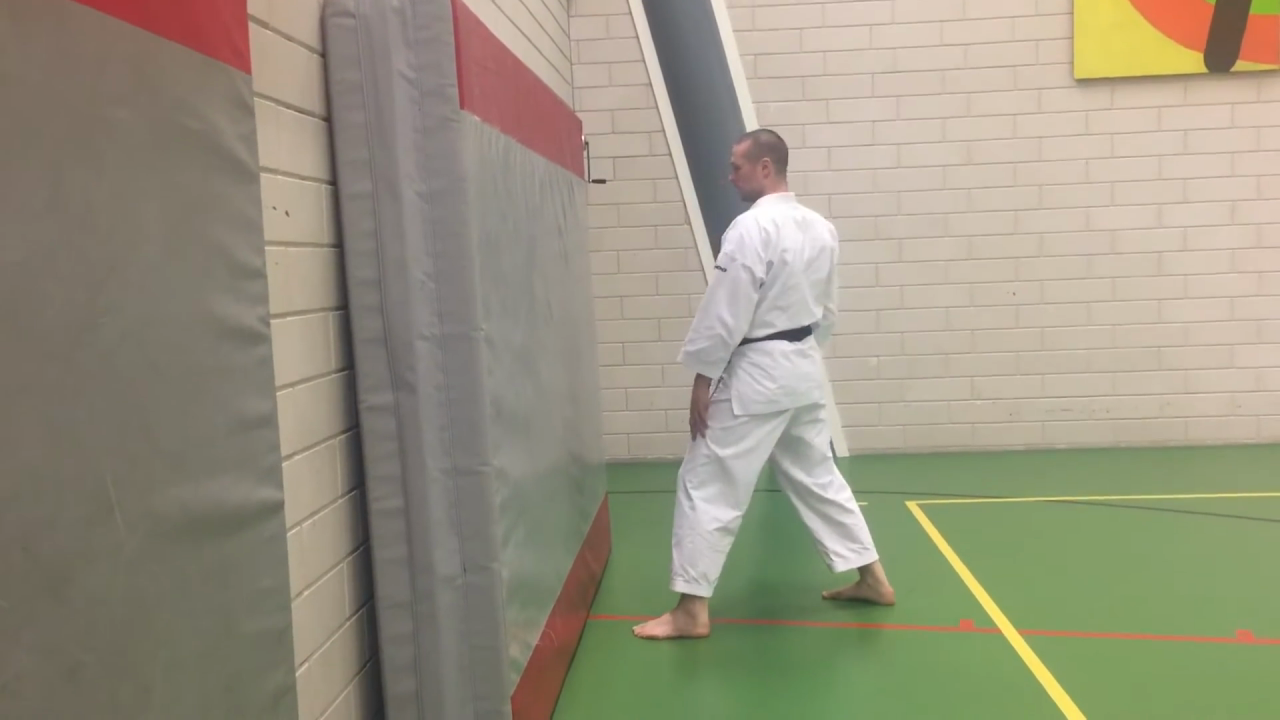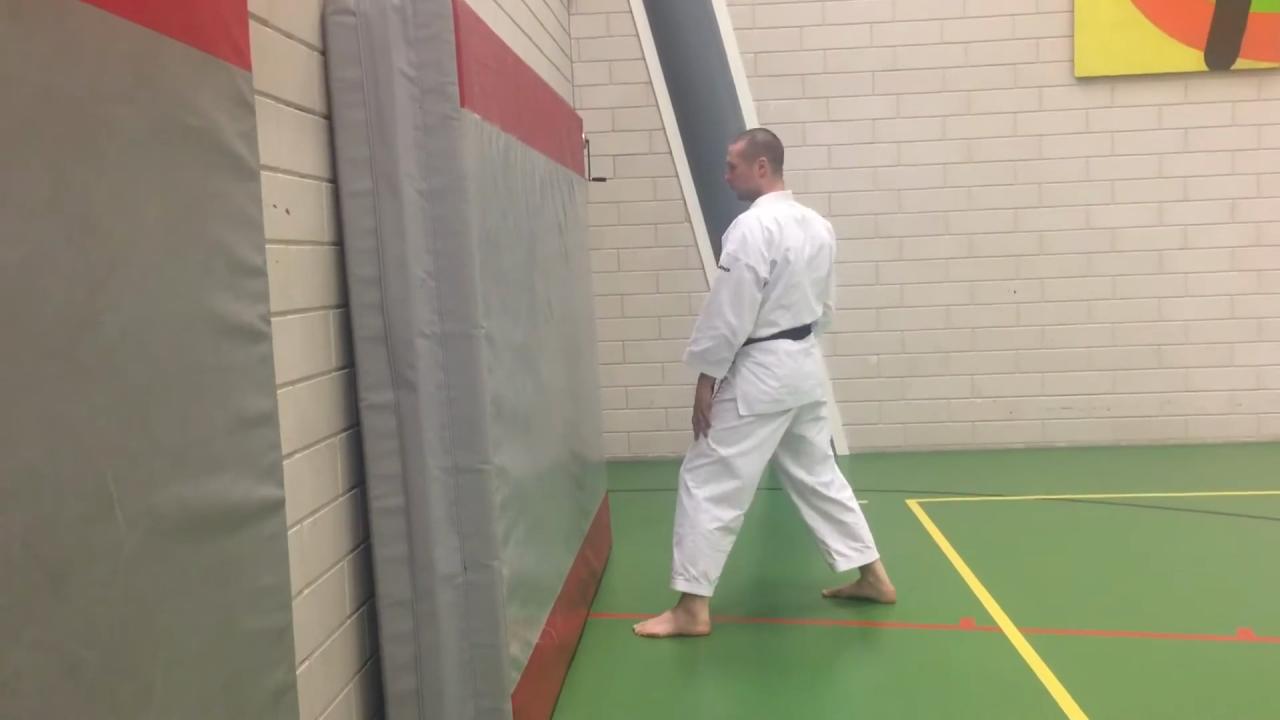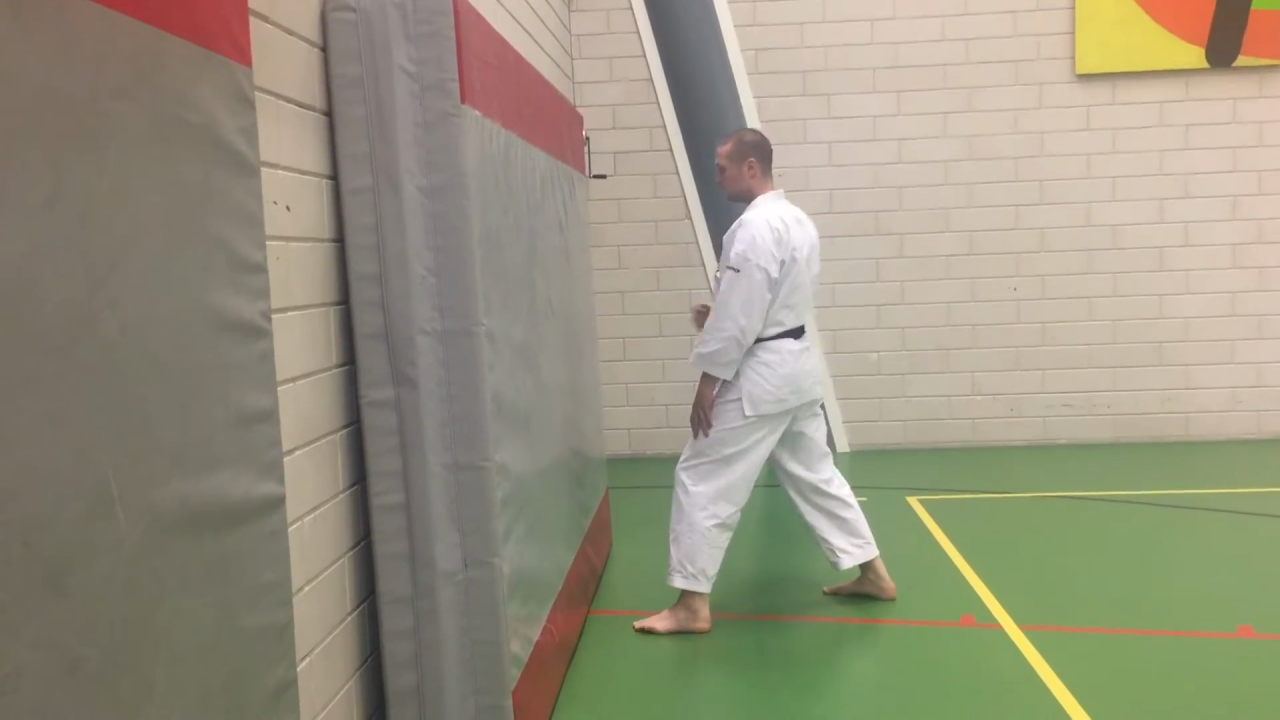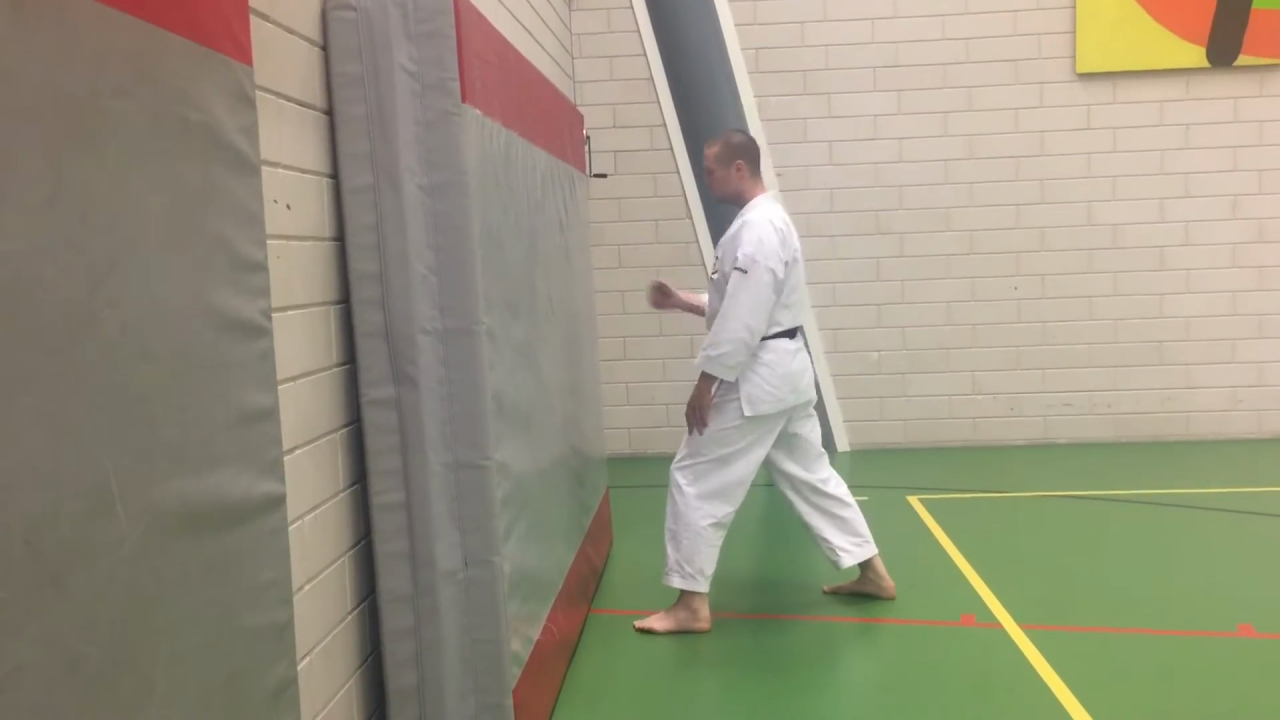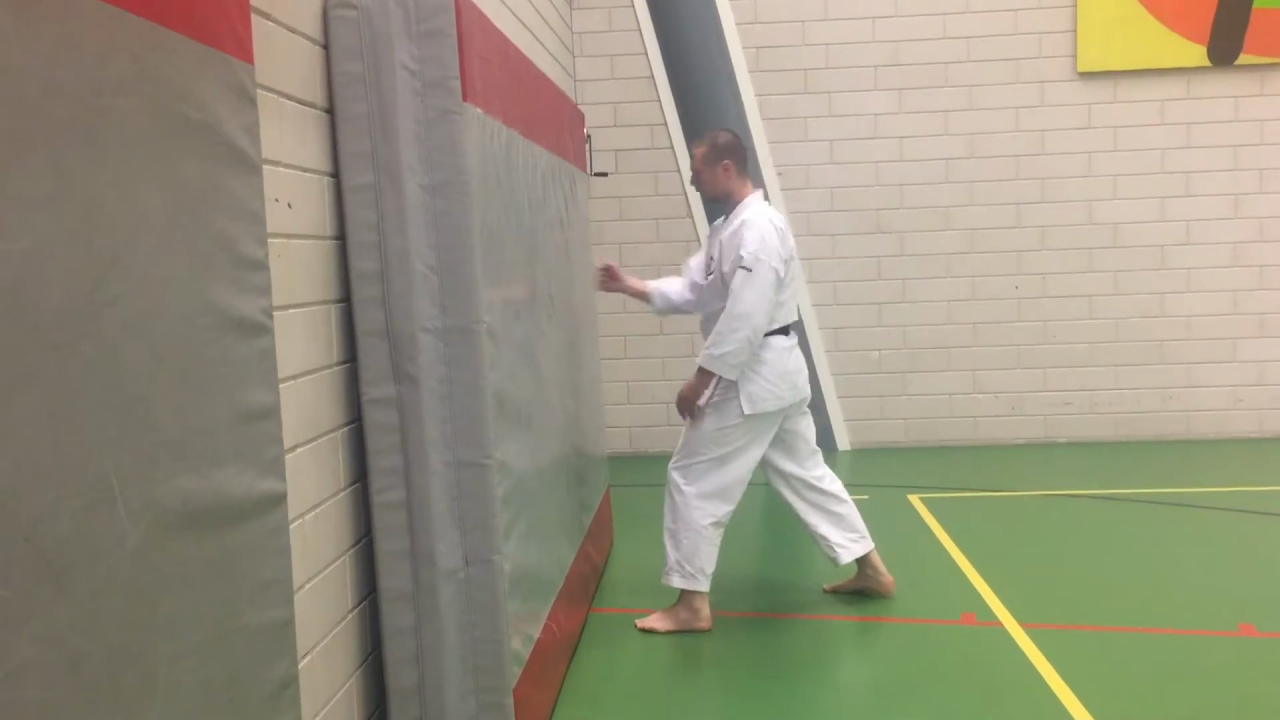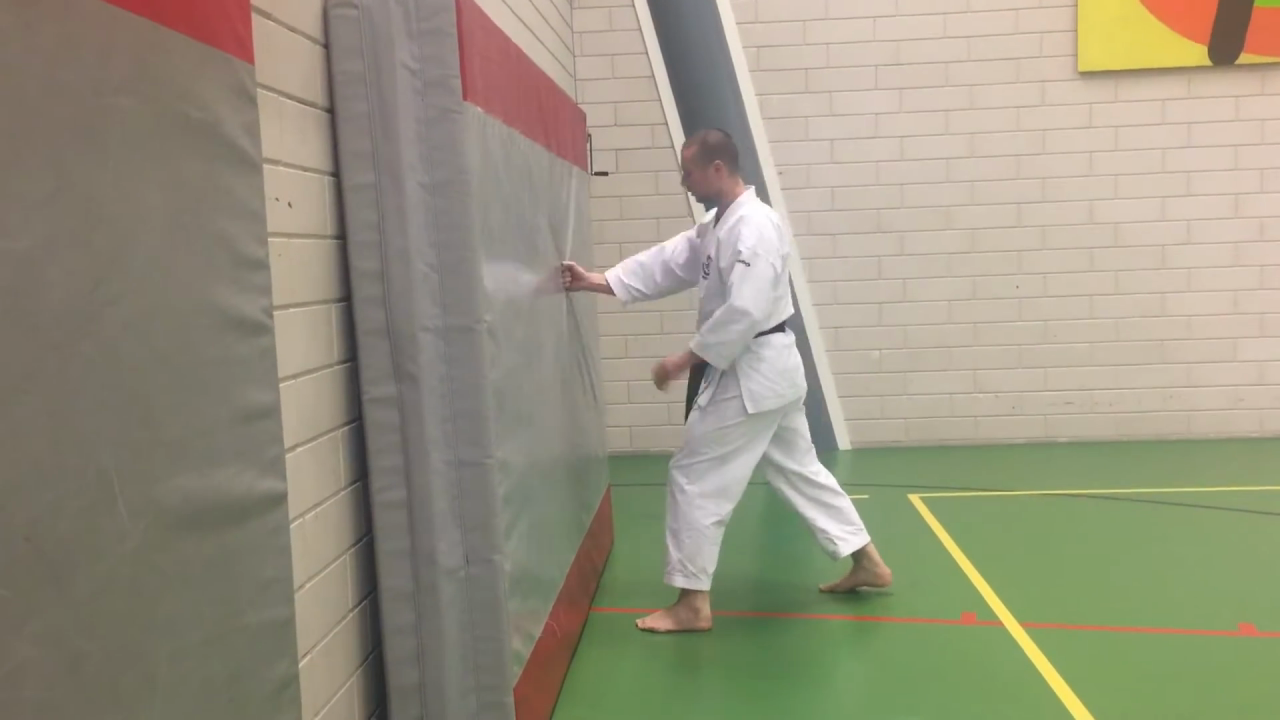
dt=0.1s
person 1, frame 1
left shoulder: (750, 228)
right shoulder: (821, 228)
left elbow: (724, 315)
left wrist: (702, 382)
left hip: (756, 375)
right hip: (803, 368)
left knee: (706, 484)
right knee: (818, 479)
left ankle: (691, 609)
right ankle: (871, 578)
person 1, frame 2
left shoulder: (752, 227)
right shoulder: (817, 225)
left elbow: (727, 314)
left wrist: (705, 382)
left hip: (759, 374)
right hip: (804, 367)
left knee: (707, 484)
right knee: (819, 477)
left ankle: (692, 607)
right ankle: (872, 576)
person 1, frame 3
left shoulder: (753, 228)
right shoulder: (798, 222)
left elbow: (738, 318)
left wrist: (707, 383)
right wrist: (715, 316)
left hip: (760, 375)
right hip: (796, 366)
left knee: (702, 480)
right knee: (815, 474)
left ankle: (692, 603)
right ankle: (872, 573)
person 1, frame 4
left shoulder: (754, 229)
right shoulder: (772, 221)
left elbow: (742, 318)
left wrist: (706, 383)
right wrist: (685, 302)
left hip: (757, 375)
right hip: (788, 367)
left knee: (696, 479)
right knee: (810, 474)
left ankle: (692, 603)
right ankle: (871, 571)
person 1, frame 5
left shoulder: (757, 227)
right shoulder: (731, 225)
left elbow: (749, 316)
right elbow: (699, 286)
left wrist: (703, 376)
right wrist: (634, 287)
left hip: (755, 376)
right hip: (778, 370)
left knee: (693, 477)
right knee: (805, 471)
left ankle: (692, 604)
right ankle: (870, 568)
person 1, frame 6
left shoulder: (754, 224)
right shoulder: (717, 225)
left elbow: (745, 308)
right elbow: (666, 263)
left wrist: (688, 358)
right wrist: (595, 282)
left hip: (753, 371)
right hip: (774, 367)
left knee: (695, 477)
right knee: (800, 467)
left ankle: (692, 603)
right ankle: (866, 562)
